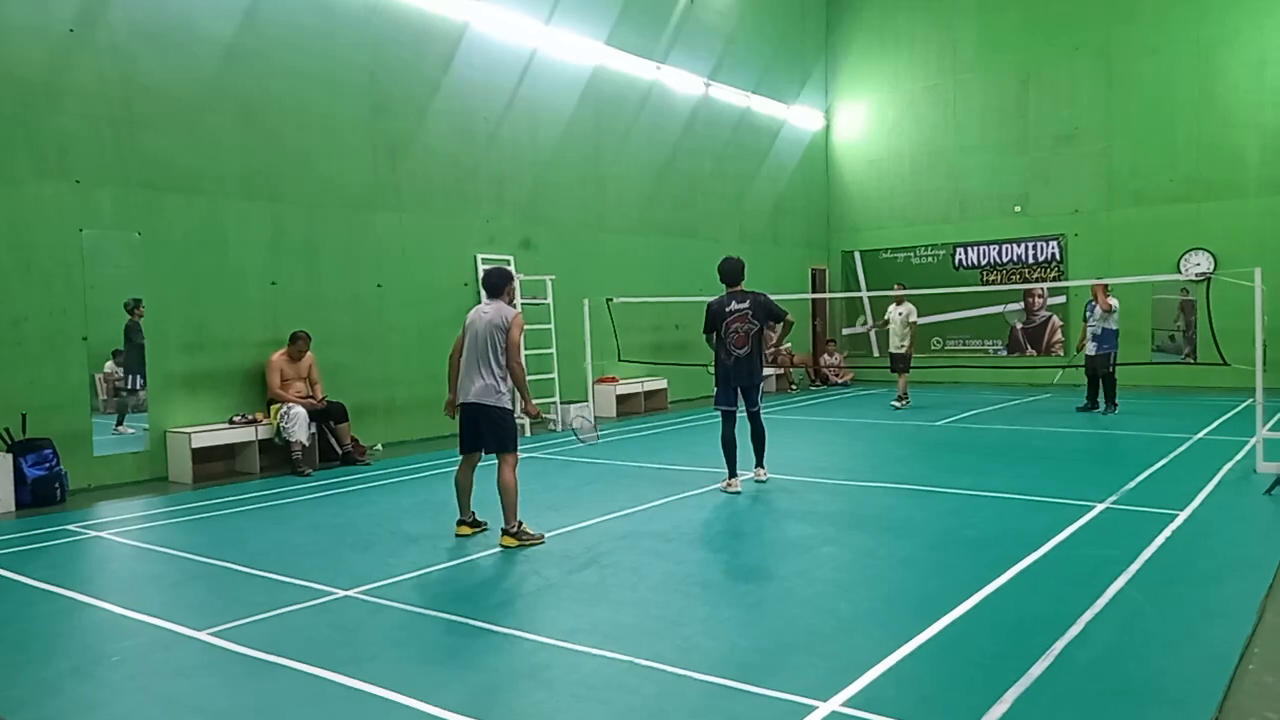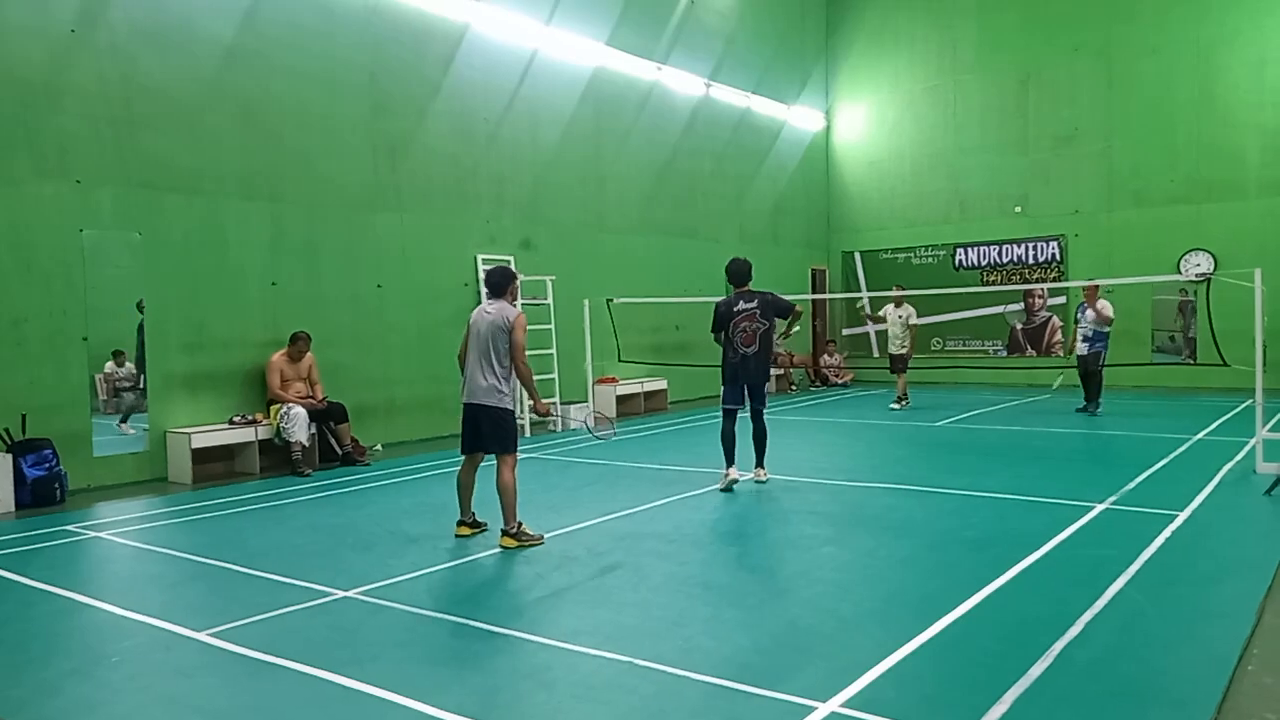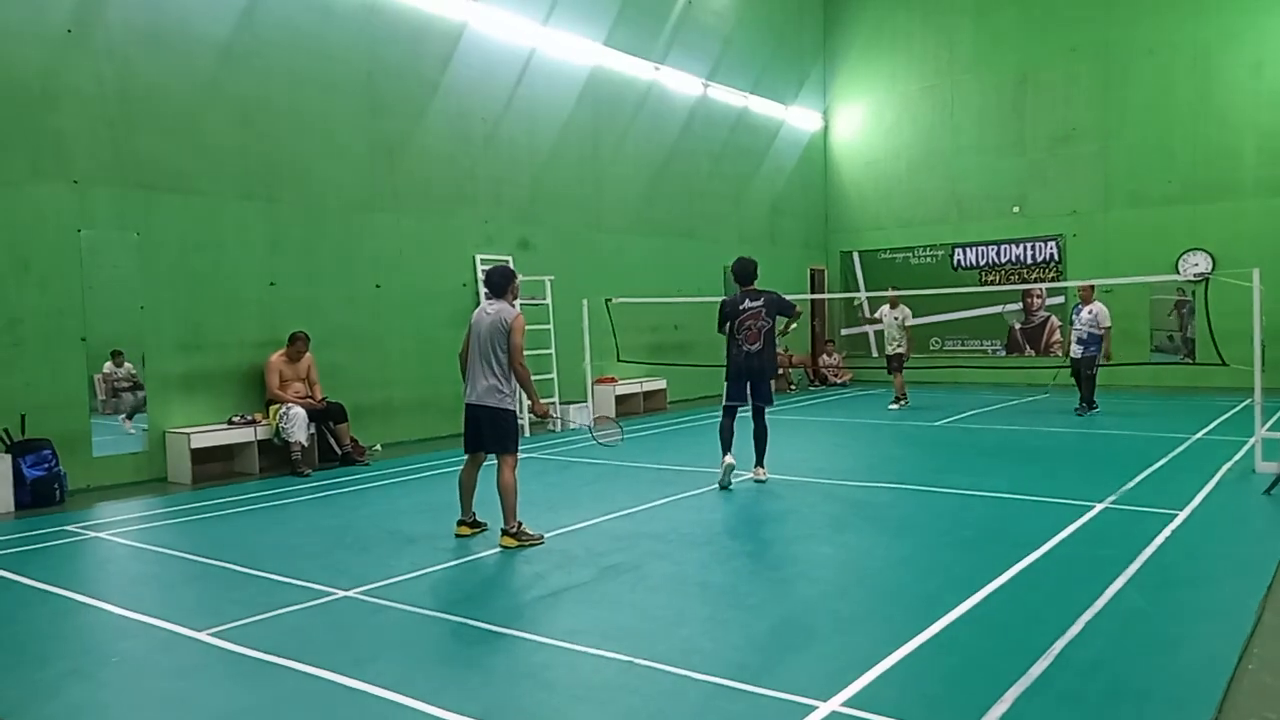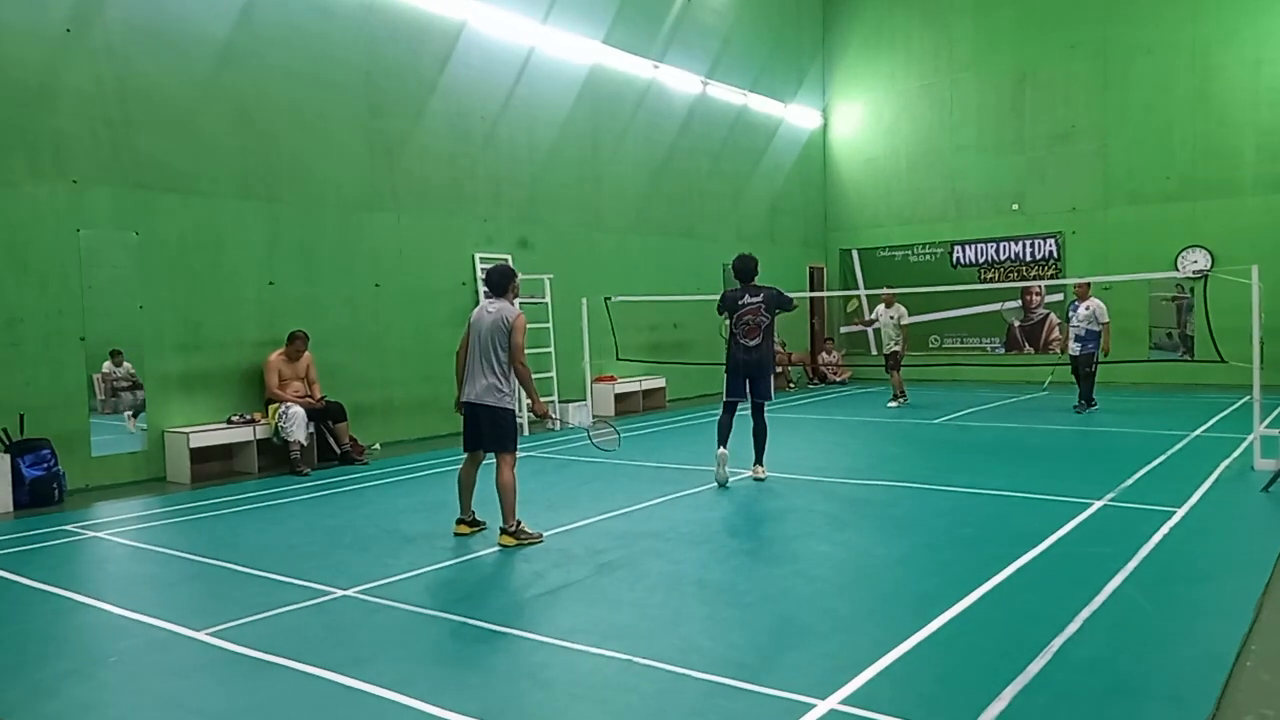
dt=0.3s
person 1, frame 1
left shoulder: (473, 314)
right shoulder: (512, 316)
left elbow: (454, 356)
right elbow: (514, 363)
left wrist: (452, 394)
right wrist: (527, 401)
left hip: (468, 398)
right hip: (494, 400)
left knee: (469, 459)
right knee: (507, 461)
left ankle: (466, 520)
right ankle: (512, 530)
person 1, frame 2
left shoulder: (476, 313)
right shoulder: (515, 316)
left elbow: (462, 356)
right elbow: (519, 363)
right wrist: (536, 400)
left hip: (472, 398)
right hip: (497, 400)
left knee: (471, 459)
right knee: (506, 462)
left ankle: (465, 520)
right ankle: (511, 530)
person 1, frame 3
left shoulder: (478, 313)
right shoulder: (513, 317)
left elbow: (464, 355)
right elbow: (517, 364)
right wrist: (535, 400)
left hip: (474, 399)
right hip: (499, 401)
left knee: (473, 459)
right knee: (507, 462)
left ankle: (466, 520)
right ankle: (511, 530)
person 1, frame 4
left shoulder: (477, 312)
right shoulder: (515, 316)
left elbow: (461, 353)
right elbow: (518, 364)
left wrist: (461, 390)
right wrist: (535, 400)
left hip: (472, 398)
right hip: (497, 400)
left knee: (473, 457)
right knee: (506, 461)
left ankle: (465, 519)
right ankle: (510, 529)
person 2, frame 1
left shoulder: (715, 306)
right shoulder: (759, 301)
left elbow: (709, 339)
right elbow: (789, 320)
right wrist: (778, 341)
left hip: (726, 371)
right hip: (753, 370)
left knee: (728, 422)
right knee: (755, 418)
left ankle: (733, 477)
right ankle: (760, 468)
person 2, frame 2
left shoulder: (723, 306)
right shoulder: (767, 300)
left elbow: (717, 337)
right elbow: (798, 310)
right wrist: (788, 330)
left hip: (733, 369)
right hip: (759, 369)
left knee: (729, 420)
right knee: (757, 417)
left ankle: (731, 468)
right ankle: (760, 469)
person 2, frame 3
left shoulder: (728, 303)
right shoulder: (771, 299)
left elbow: (721, 330)
right elbow: (797, 312)
right wrist: (786, 328)
left hip: (737, 367)
right hip: (763, 367)
left knee: (728, 414)
right knee: (759, 416)
left ankle: (727, 455)
right ankle: (759, 468)
person 2, frame 4
left shoulder: (729, 297)
right shoulder: (770, 295)
left elbow: (720, 311)
right elbow: (792, 305)
left hip: (736, 362)
right hip: (762, 362)
left knee: (728, 410)
right knee: (758, 413)
left ankle: (722, 448)
right ankle: (758, 465)
